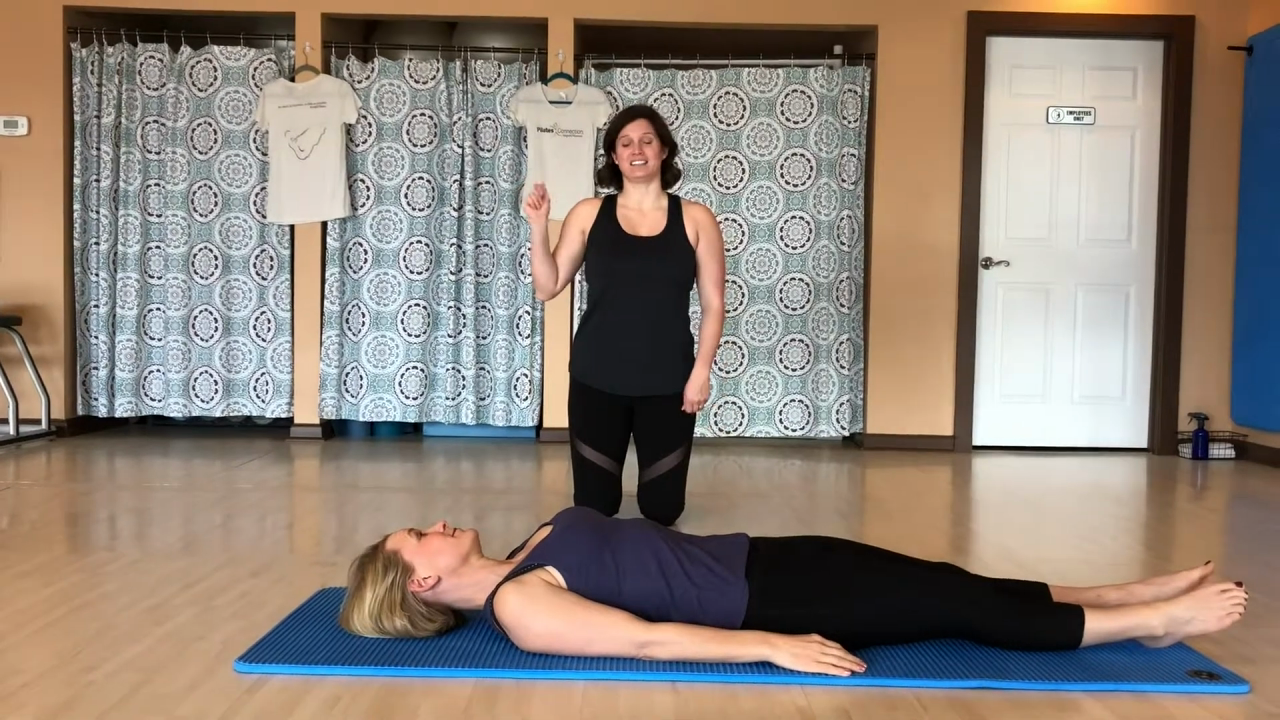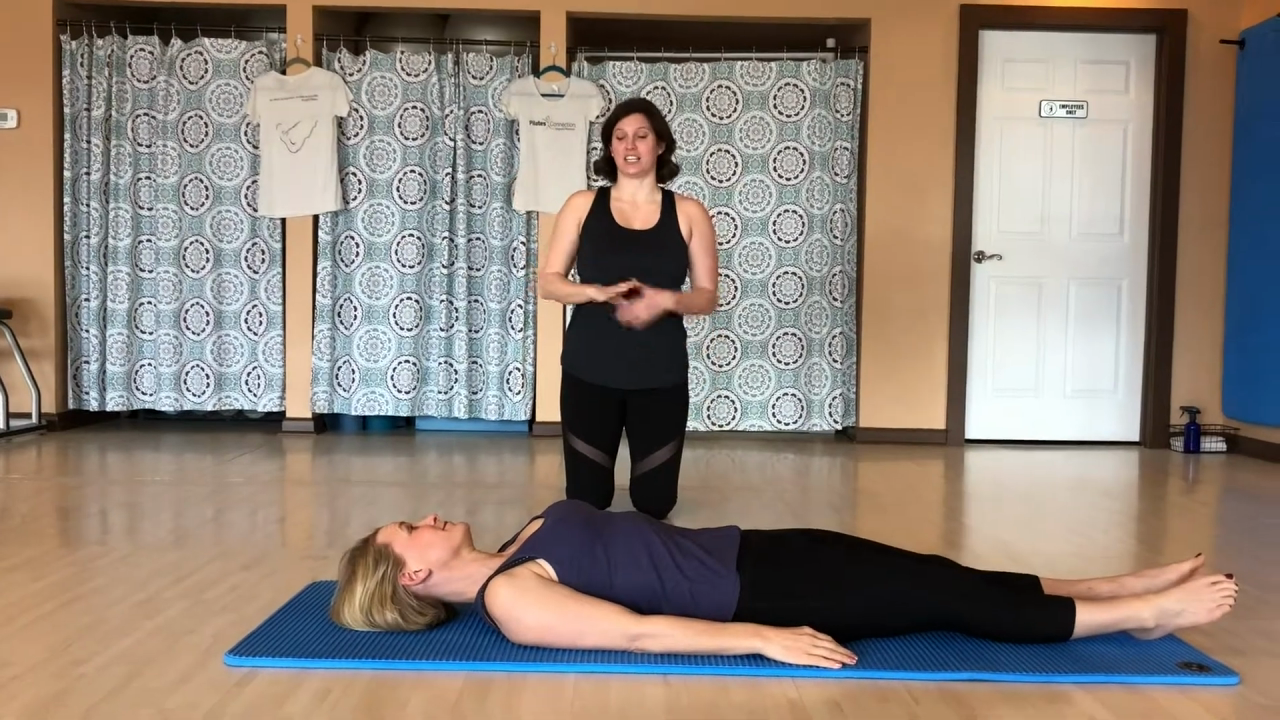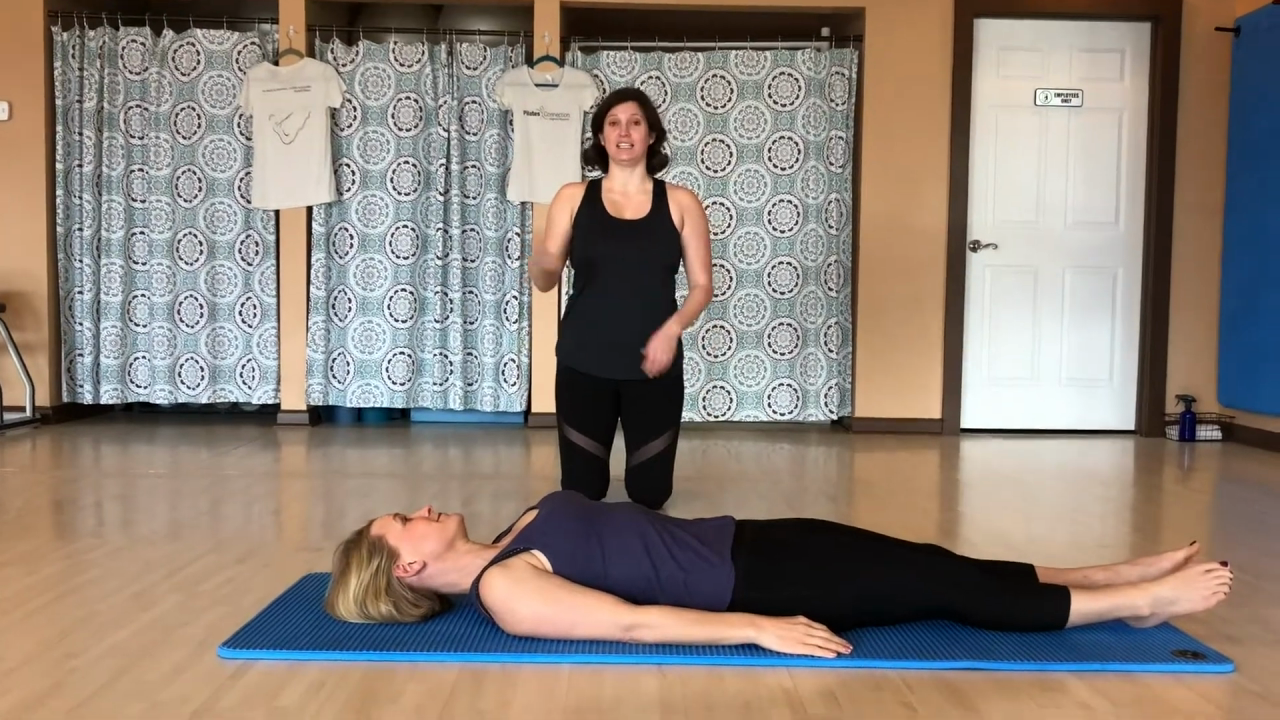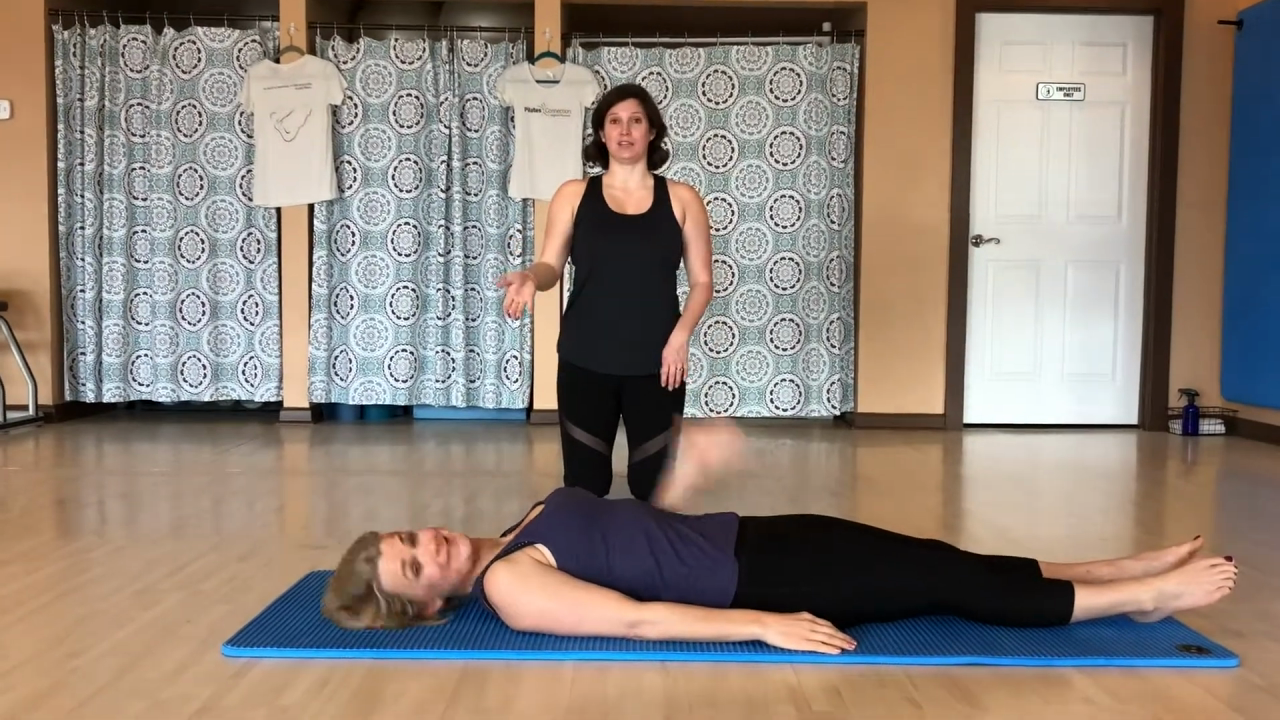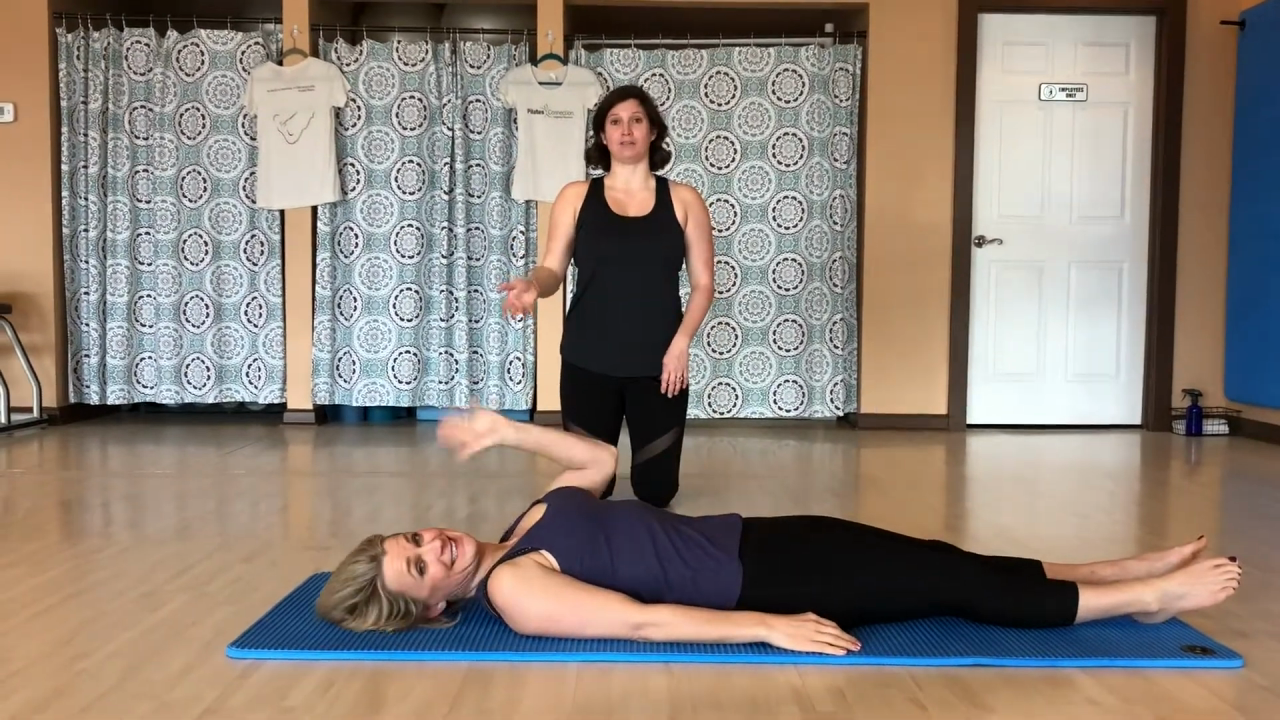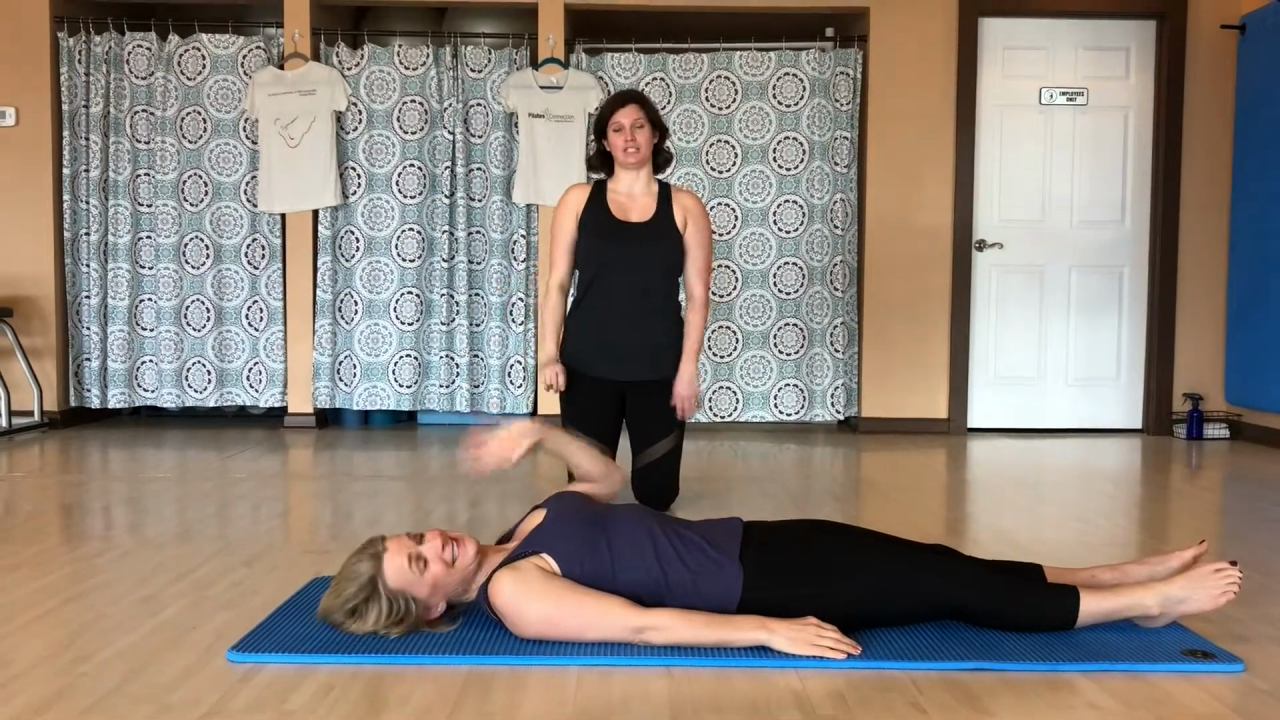
dt=0.4s
person 1, frame 1
left shoulder: (524, 561)
right shoulder: (520, 609)
right elbow: (648, 639)
right wrist: (774, 649)
left hip: (756, 558)
right hip: (755, 602)
left knee: (948, 583)
right knee: (961, 610)
left ankle: (1142, 596)
right ankle: (1153, 621)
person 1, frame 2
left shoulder: (513, 556)
right shoulder: (510, 603)
right elbow: (639, 631)
right wrist: (766, 639)
left hip: (746, 551)
right hip: (746, 595)
left knee: (939, 575)
right knee: (951, 603)
left ankle: (1134, 588)
right ankle: (1148, 613)
person 1, frame 3
left shoulder: (512, 544)
right shoulder: (506, 594)
right elbow: (634, 622)
right wrist: (758, 630)
left hip: (741, 540)
right hip: (739, 584)
left knee: (937, 565)
right knee: (947, 590)
left ankle: (1129, 578)
right ankle: (1140, 601)
person 1, frame 4
left shoulder: (513, 535)
right shoulder: (510, 590)
right elbow: (641, 616)
left wrist: (686, 466)
right wrist: (765, 623)
left hip: (743, 537)
right hip: (744, 579)
left knee: (943, 559)
right knee: (955, 589)
left ankle: (1139, 572)
right ankle: (1146, 595)
person 1, frame 5
left shoulder: (527, 525)
right shoulder: (515, 596)
left elbow: (601, 461)
right elbow: (644, 621)
left wrist: (504, 432)
right wrist: (770, 627)
left hip: (750, 540)
right hip: (749, 588)
left knee: (945, 561)
right knee: (955, 590)
left ankle: (1138, 571)
right ankle: (1145, 599)
person 1, frame 6
left shoulder: (525, 532)
right shoulder: (513, 597)
left elbow: (608, 477)
right elbow: (643, 625)
left wrist: (534, 432)
right wrist: (771, 632)
left hip: (750, 541)
right hip: (751, 589)
left knee: (949, 567)
right knee: (957, 595)
left ankle: (1139, 576)
right ankle: (1146, 603)
person 2, frame 1
left shoulder: (696, 218)
right shoulder: (589, 213)
left elbow: (713, 303)
right elbow: (546, 288)
left wrist: (701, 370)
right wrist: (538, 226)
left hip: (667, 382)
right hip: (597, 380)
left knee: (662, 509)
right knee: (594, 506)
person 2, frame 2
left shoulder: (689, 212)
right shoulder: (582, 205)
left elbow: (708, 295)
right elbow: (547, 283)
left wrist: (666, 299)
right wrist: (597, 291)
left hip: (660, 375)
right hip: (589, 372)
left knee: (655, 502)
right knee: (586, 499)
person 2, frame 3
left shoulder: (680, 202)
right shoulder: (573, 197)
left elbow: (701, 285)
right elbow: (543, 279)
left wrist: (673, 327)
right wrist: (541, 264)
left hip: (654, 367)
right hip: (584, 364)
left knee: (650, 493)
right knee: (582, 490)
person 2, frame 4
left shoulder: (682, 198)
right shoulder: (573, 195)
left elbow: (701, 281)
right elbow: (551, 267)
left wrist: (681, 335)
right wrist: (529, 278)
left hip: (655, 363)
right hip: (585, 360)
left knee: (651, 489)
right knee: (585, 486)
person 2, frame 5
left shoulder: (683, 199)
right shoulder: (576, 196)
left elbow: (702, 283)
right elbow: (553, 270)
left wrist: (681, 343)
right wrist: (532, 284)
left hip: (657, 364)
right hip: (588, 362)
left knee: (656, 490)
person 2, frame 6
left shoulder: (685, 205)
right shoulder: (578, 199)
left elbow: (698, 293)
right elbow: (558, 282)
left wrist: (688, 367)
right wrist: (549, 353)
left hip: (658, 370)
right hip: (589, 366)
left knee: (657, 495)
